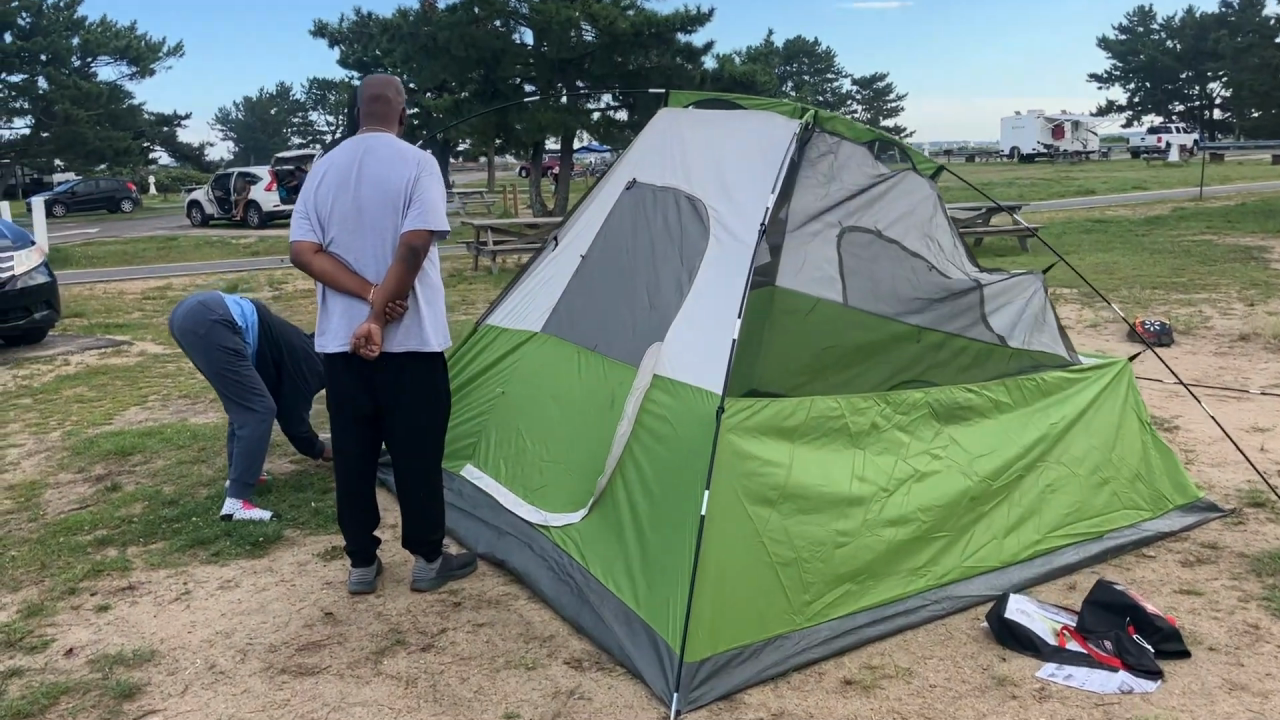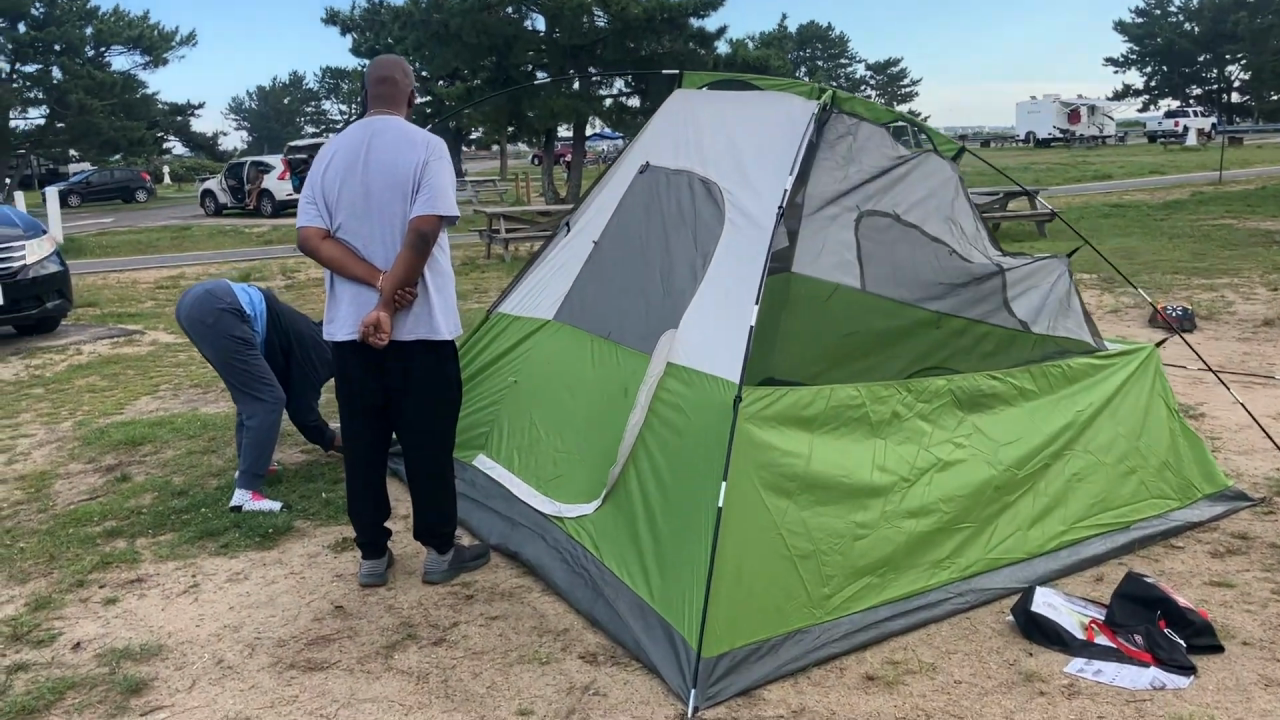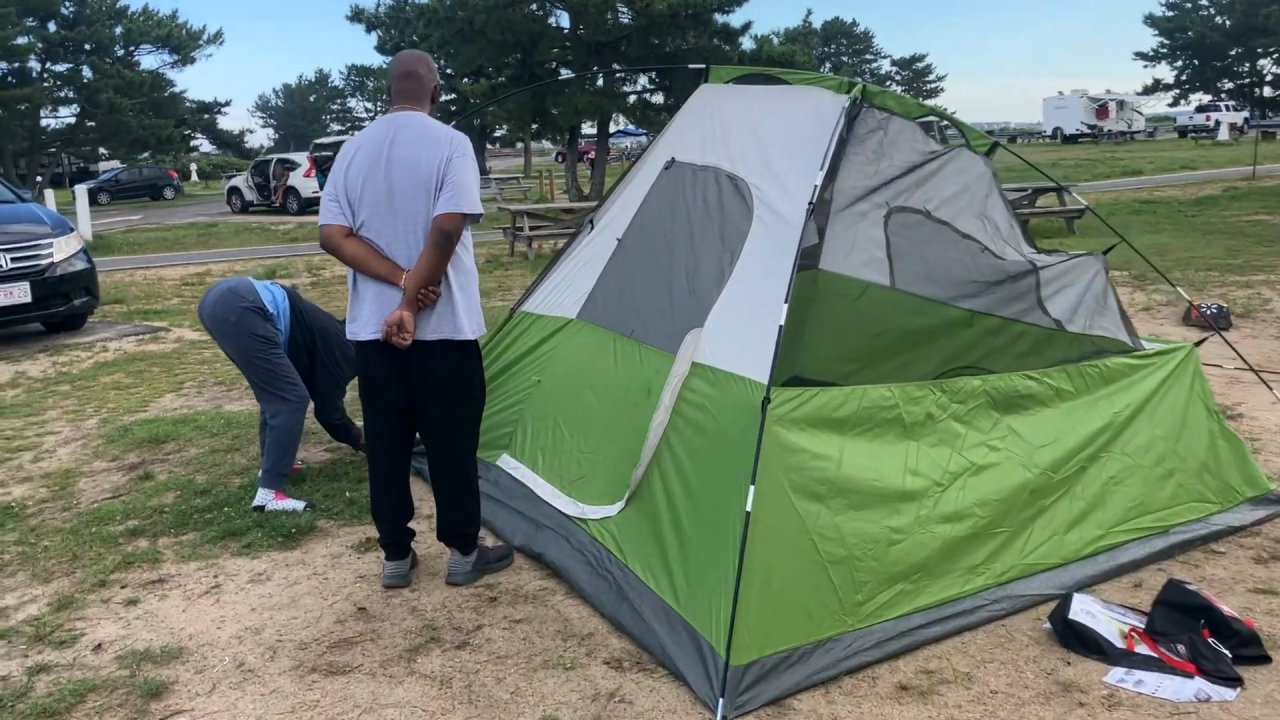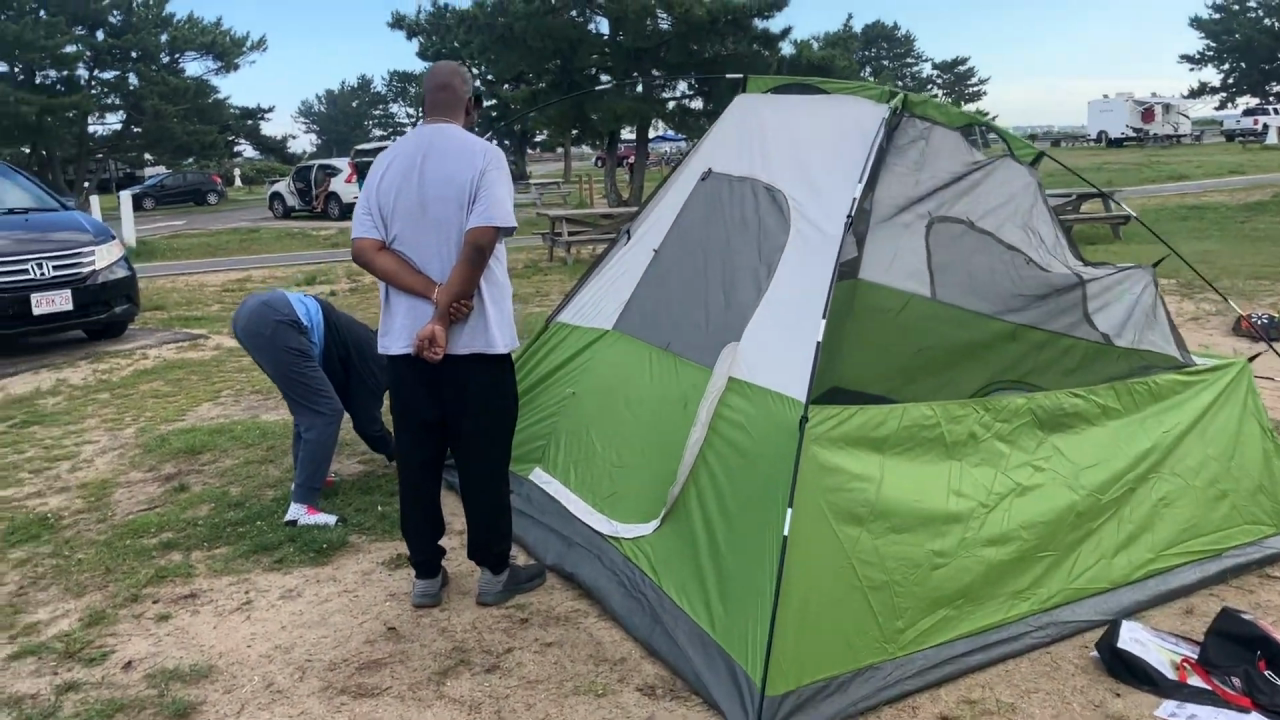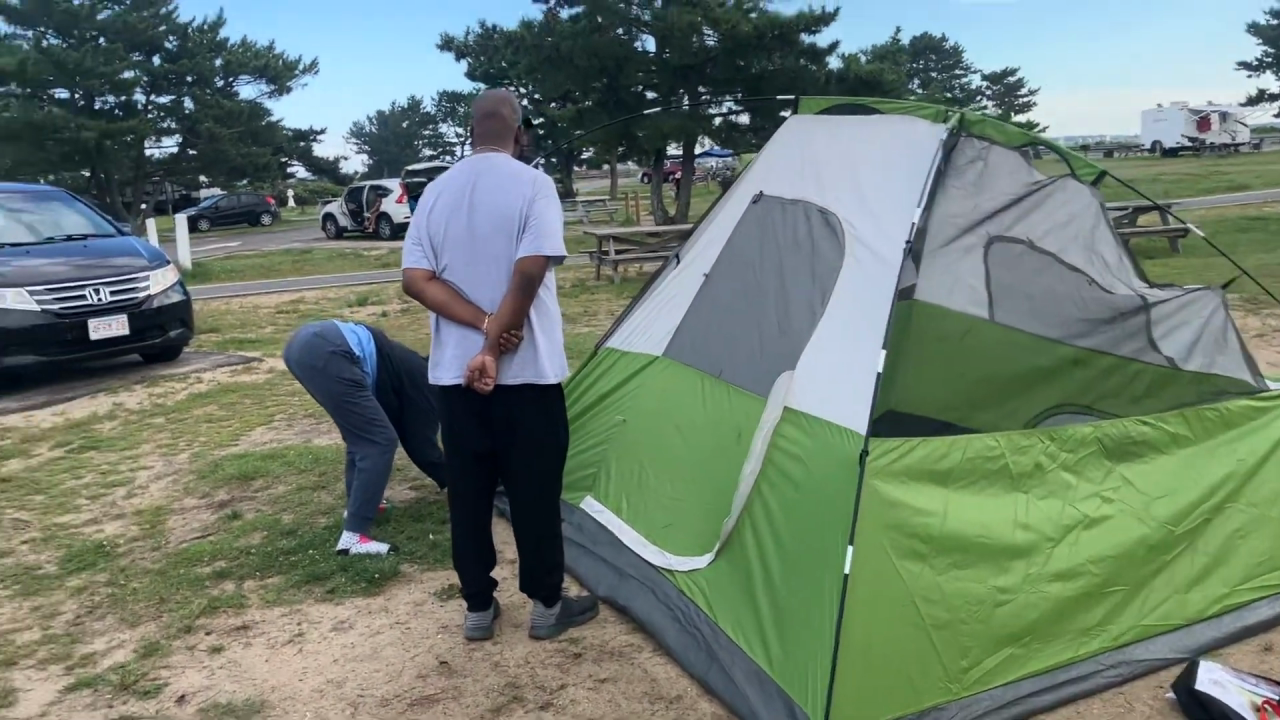
dt=0.2s
person 1, frame 1
left shoulder: (324, 167)
right shoulder: (417, 163)
left elbow: (303, 251)
right elbow: (414, 246)
left wrist: (368, 296)
right wrist: (380, 314)
left hip: (340, 340)
right hip: (409, 339)
left knee: (353, 453)
right knee: (418, 452)
left ankle: (362, 562)
right ankle: (428, 559)
person 1, frame 2
left shoulder: (331, 152)
right shoulder: (426, 146)
left elbow: (310, 238)
right elbow: (422, 232)
left wrist: (377, 283)
right wrist: (388, 302)
left hip: (348, 329)
right hip: (419, 327)
left knee: (362, 443)
right knee: (428, 442)
left ankle: (372, 555)
right ankle: (440, 551)
person 1, frame 3
left shoulder: (353, 148)
right shoulder: (449, 144)
left elbow: (333, 236)
right elbow: (446, 230)
left wrist: (401, 282)
right wrist: (413, 300)
left hip: (371, 328)
right hip: (442, 326)
left knee: (386, 444)
right knee: (452, 442)
left ankle: (396, 556)
right ankle: (464, 553)
person 1, frame 4
left shoulder: (387, 161)
right shoulder: (483, 156)
left elbow: (365, 250)
right elbow: (479, 243)
left wrist: (433, 296)
right wrist: (444, 317)
left hip: (403, 342)
right hip: (475, 341)
left knee: (417, 460)
right knee: (484, 459)
left ankle: (426, 575)
right ankle: (495, 572)
person 1, frame 5
left shoulder: (436, 191)
right shoulder: (532, 184)
left elbow: (416, 280)
right elbow: (529, 273)
left wrist: (481, 326)
right wrist: (494, 346)
left hip: (453, 372)
right hip: (526, 371)
left knee: (468, 491)
right knee: (535, 490)
left ankle: (478, 607)
right ankle: (546, 604)
person 2, frame 1
right shoulder: (307, 365)
left elbow: (288, 415)
right wrist: (321, 450)
left hip: (189, 311)
right hip: (216, 323)
left knee: (245, 407)
right knee: (259, 410)
left ankle: (238, 476)
right ankle: (236, 503)
person 2, frame 2
right shoulder: (316, 353)
right elbow: (302, 412)
right wrist: (332, 440)
left hip: (198, 301)
right hip: (221, 311)
left knee: (256, 396)
right knee: (268, 400)
left ankle: (247, 467)
right ankle: (245, 494)
person 2, frame 3
left shoulder: (338, 338)
right shoulder: (343, 350)
right elbow: (334, 413)
right wrist: (359, 441)
left hip: (223, 296)
right hip: (245, 310)
left knee: (277, 396)
right knee: (290, 399)
left ankle: (272, 466)
right ankle: (269, 493)
person 2, frame 4
left shoulder: (364, 344)
right shoulder: (372, 359)
right elbow: (366, 420)
right wrist: (397, 453)
left hip: (254, 311)
right hip: (273, 322)
left knee: (308, 406)
right knee: (324, 412)
left ankle: (305, 476)
right ankle: (300, 508)
person 2, frame 5
left shoulder: (416, 372)
right shoulder: (422, 386)
left elbow: (412, 438)
right elbow: (423, 447)
left hip: (306, 341)
right hip: (326, 353)
left knee: (363, 434)
right knee: (379, 442)
left ankle: (356, 505)
right ankle: (354, 537)
